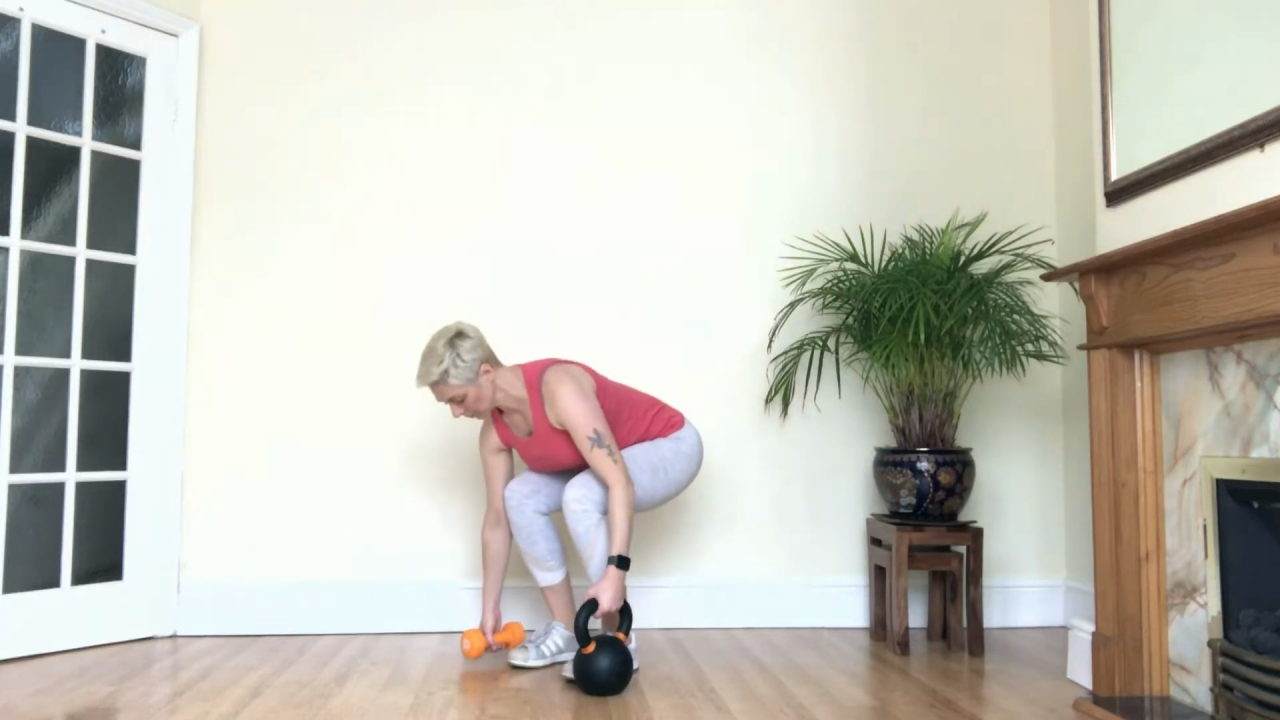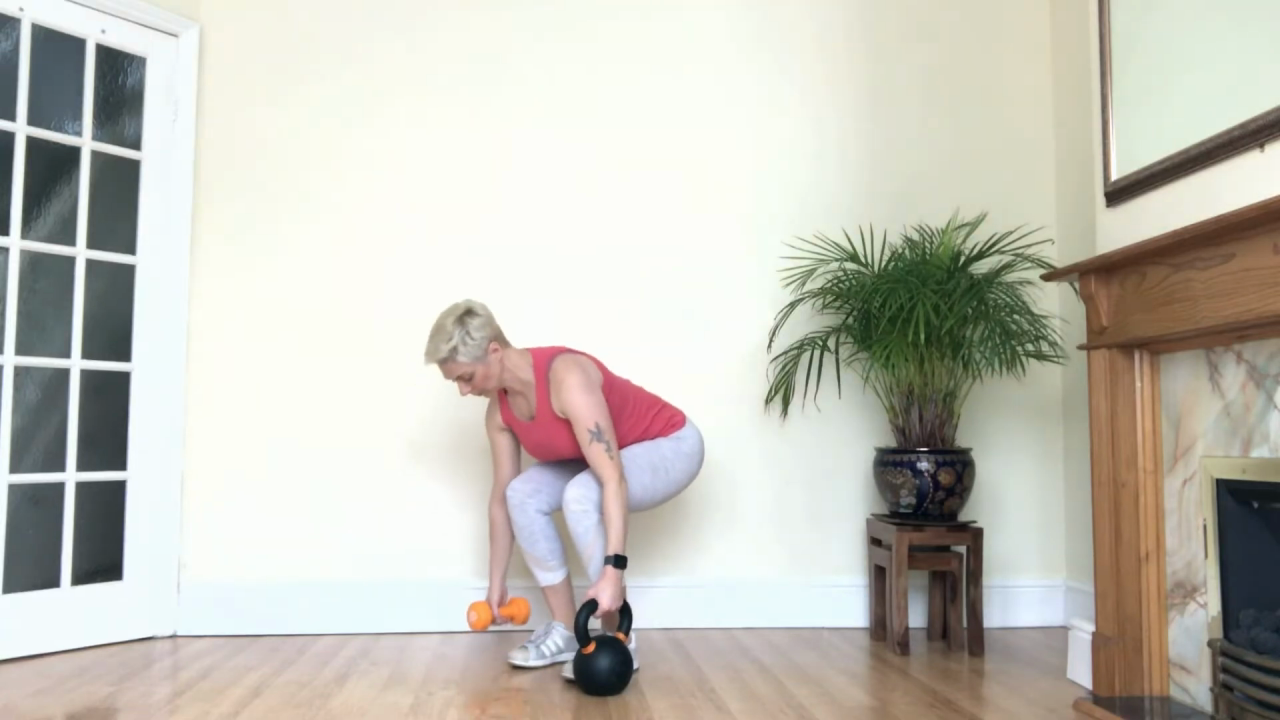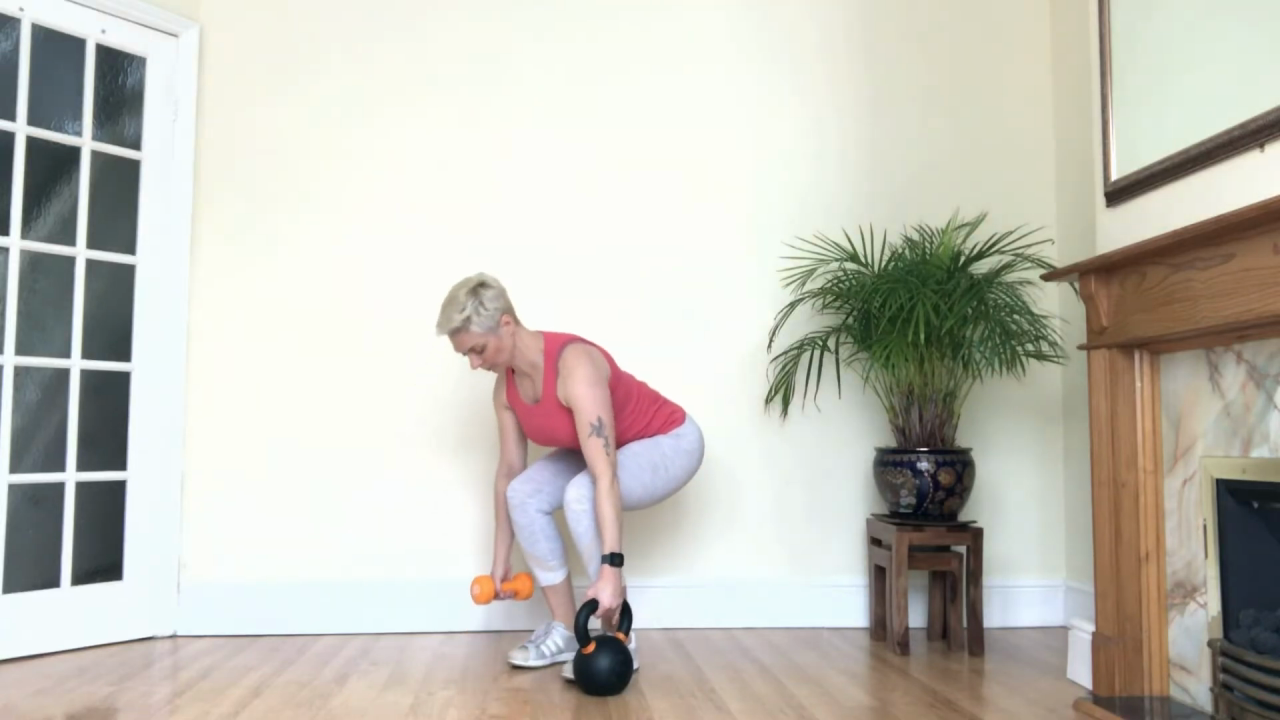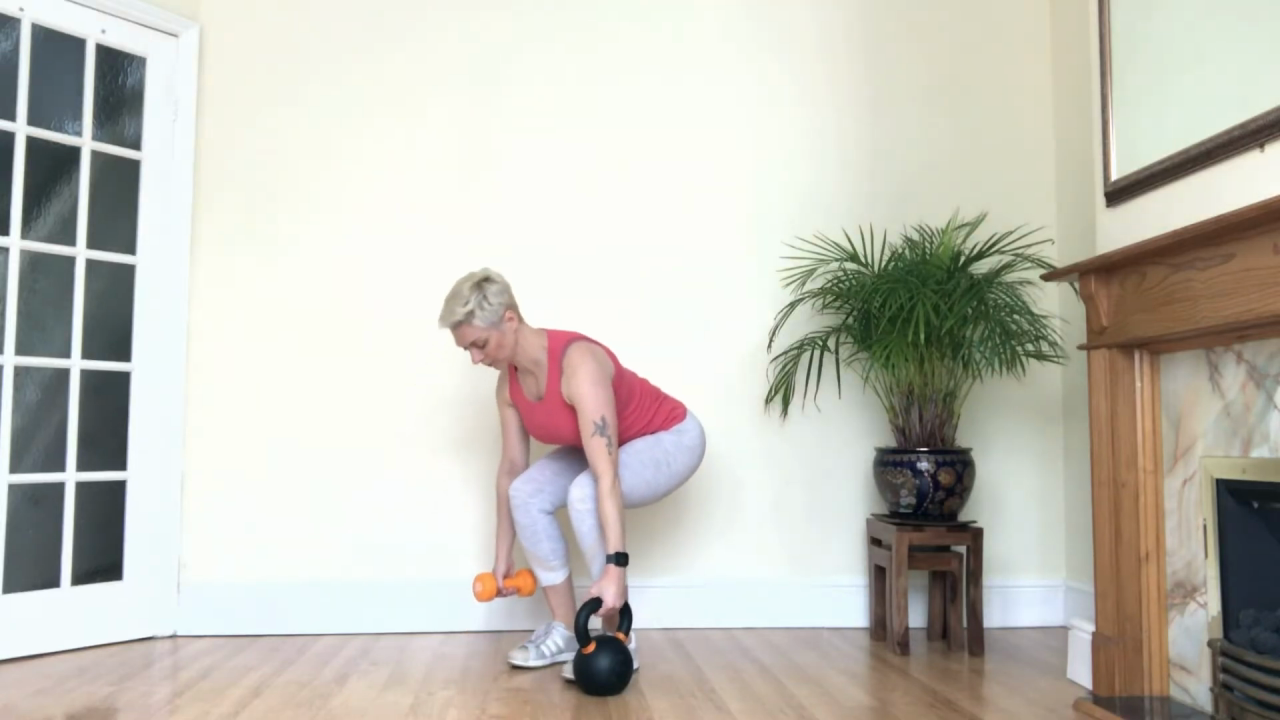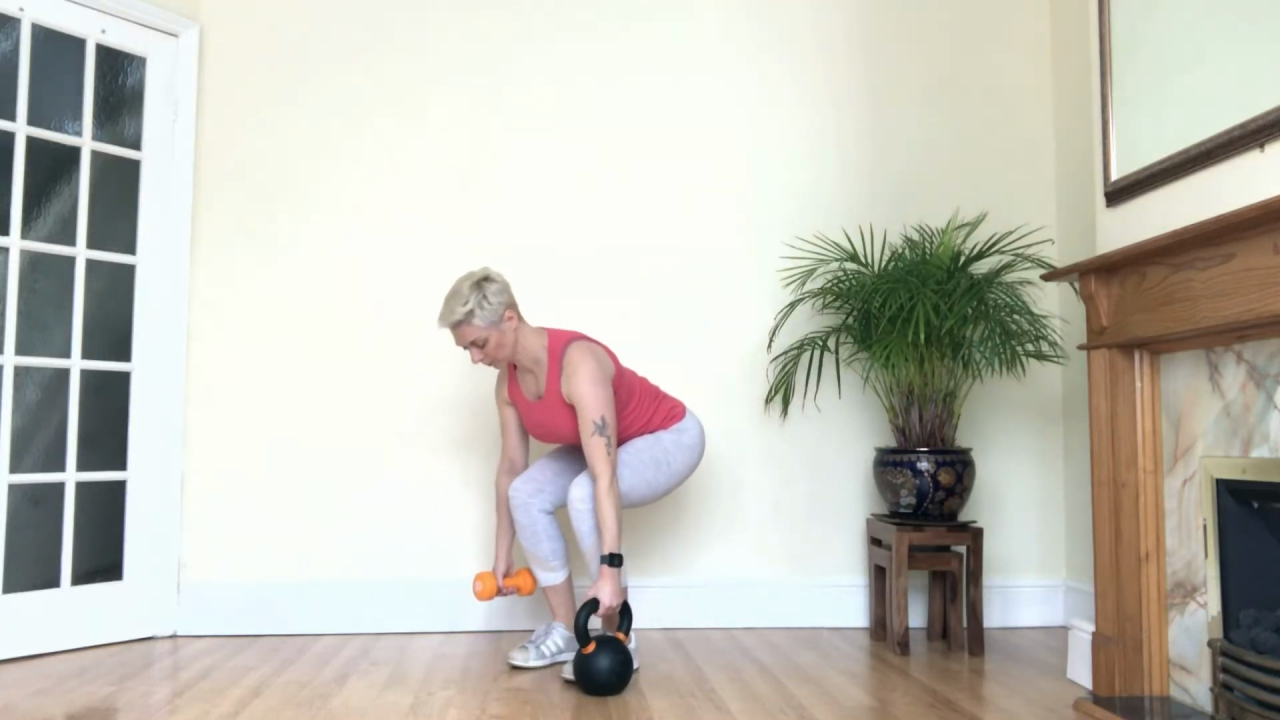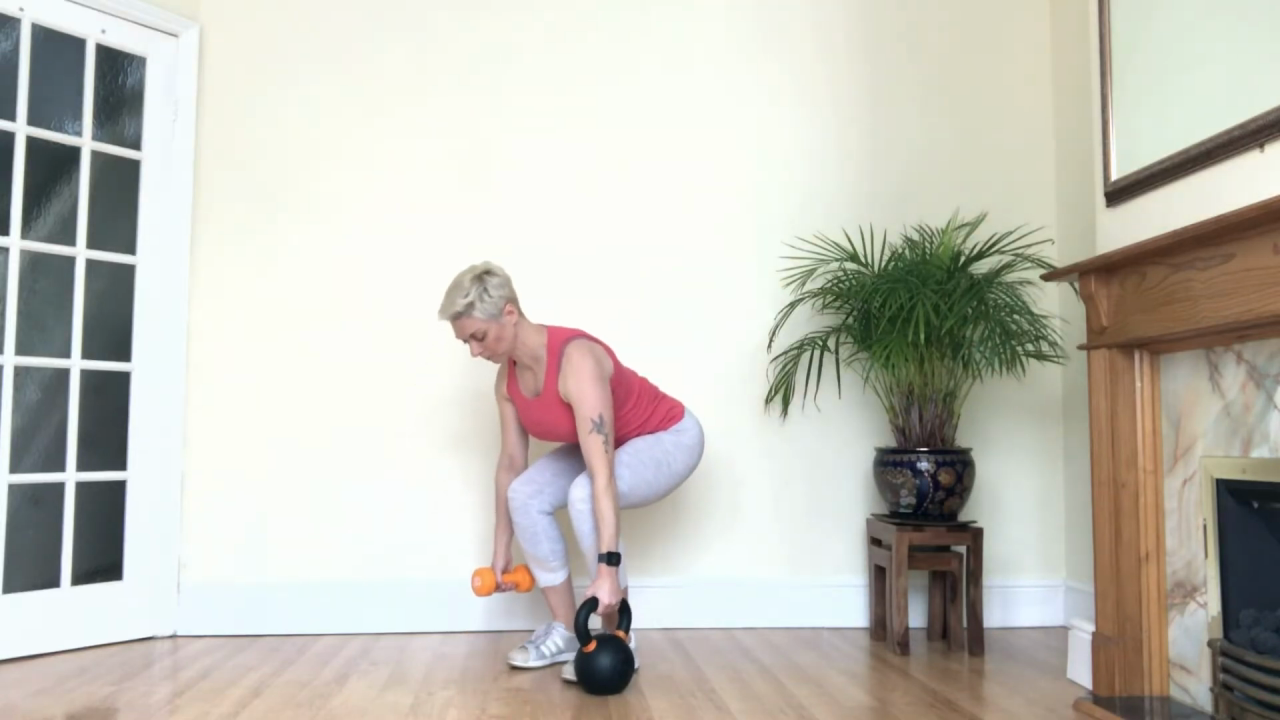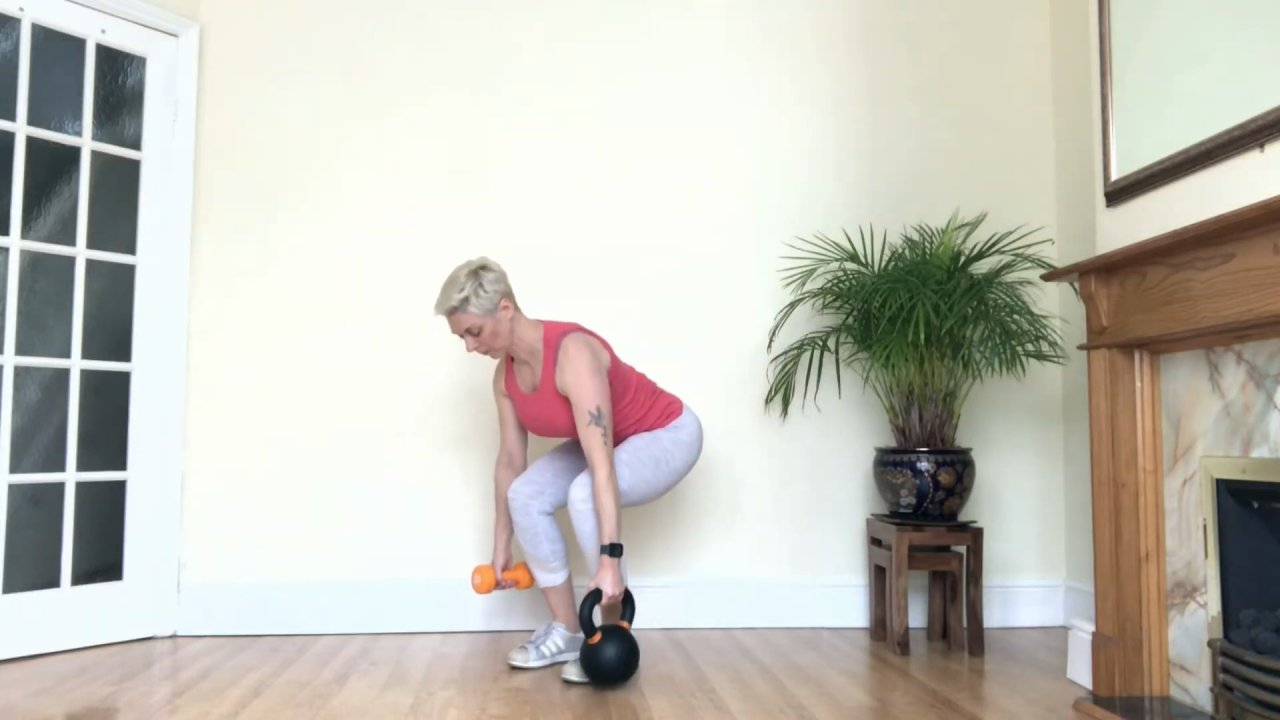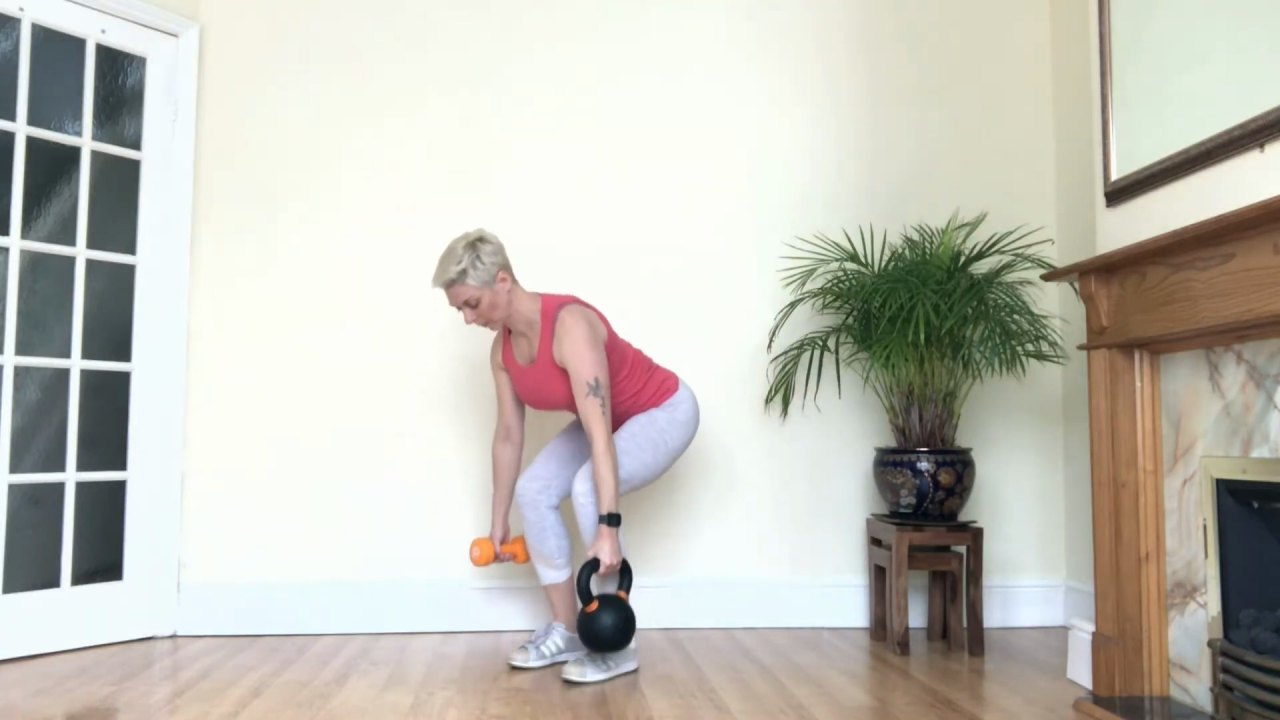
dt=0.4s
person 1, frame 1
left shoulder: (558, 388)
right shoulder: (494, 429)
left elbow: (620, 482)
right elbow: (497, 518)
left wrist: (615, 571)
right wrist: (489, 609)
left hip: (669, 447)
right hip: (607, 456)
left knee: (581, 496)
right knee: (521, 495)
right ankle: (566, 630)
person 1, frame 2
left shoulder: (566, 378)
right shoulder: (499, 409)
left elbow: (614, 480)
right elbow: (502, 496)
left wrist: (613, 571)
right wrist: (496, 584)
left hip: (670, 446)
right hip: (608, 452)
left knee: (582, 496)
right knee: (524, 494)
right ankle: (566, 631)
person 1, frame 3
left shoulder: (574, 366)
right shoulder: (506, 387)
left elbow: (605, 478)
right elbow: (509, 472)
left wrist: (611, 570)
right wrist: (500, 561)
left hip: (669, 443)
right hip: (607, 446)
left knee: (580, 495)
right knee: (525, 493)
right ankle: (565, 631)
person 1, frame 4
left shoulder: (578, 364)
right shoulder: (509, 382)
left elbow: (607, 478)
right elbow: (511, 470)
left wrist: (615, 569)
right wrist: (502, 557)
left hip: (670, 438)
right hip: (608, 444)
left knee: (584, 494)
right knee: (527, 493)
right ankle: (565, 631)
person 1, frame 5
left shoulder: (577, 363)
right shoulder: (508, 381)
left elbow: (605, 478)
right elbow: (510, 469)
left wrist: (609, 570)
right wrist: (502, 555)
left hip: (670, 437)
right hip: (607, 443)
left knee: (584, 494)
right knee: (527, 493)
right ankle: (565, 632)
person 1, frame 6
left shoulder: (575, 360)
right shoulder: (508, 377)
left elbow: (602, 476)
right elbow: (510, 465)
left wrist: (607, 568)
right wrist: (500, 551)
left hip: (668, 438)
right hip: (609, 442)
left knee: (583, 495)
right knee: (526, 494)
right ankle: (565, 632)
person 1, frame 7
left shoulder: (572, 354)
right shoulder: (506, 374)
left elbow: (602, 468)
right elbow: (510, 462)
left wrist: (610, 561)
right wrist: (501, 548)
left hip: (667, 435)
right hip: (608, 439)
left knee: (585, 495)
right knee: (527, 495)
right ankle: (566, 632)
person 1, frame 8
left shoulder: (569, 325)
right shoulder: (503, 347)
left elbow: (600, 436)
right elbow: (507, 435)
left wrist: (609, 529)
right wrist: (498, 522)
left hip: (664, 411)
right hip: (608, 417)
left knee: (587, 489)
right knee: (533, 490)
left ankle: (617, 643)
right ankle: (565, 632)
